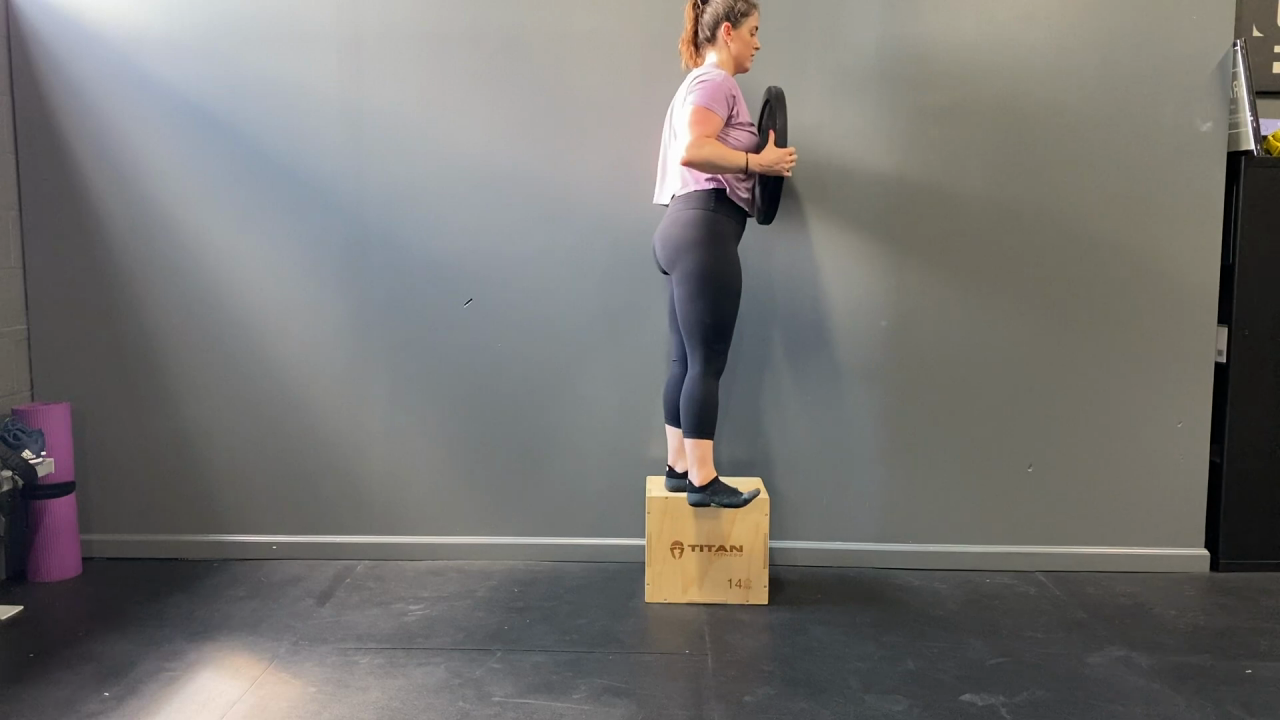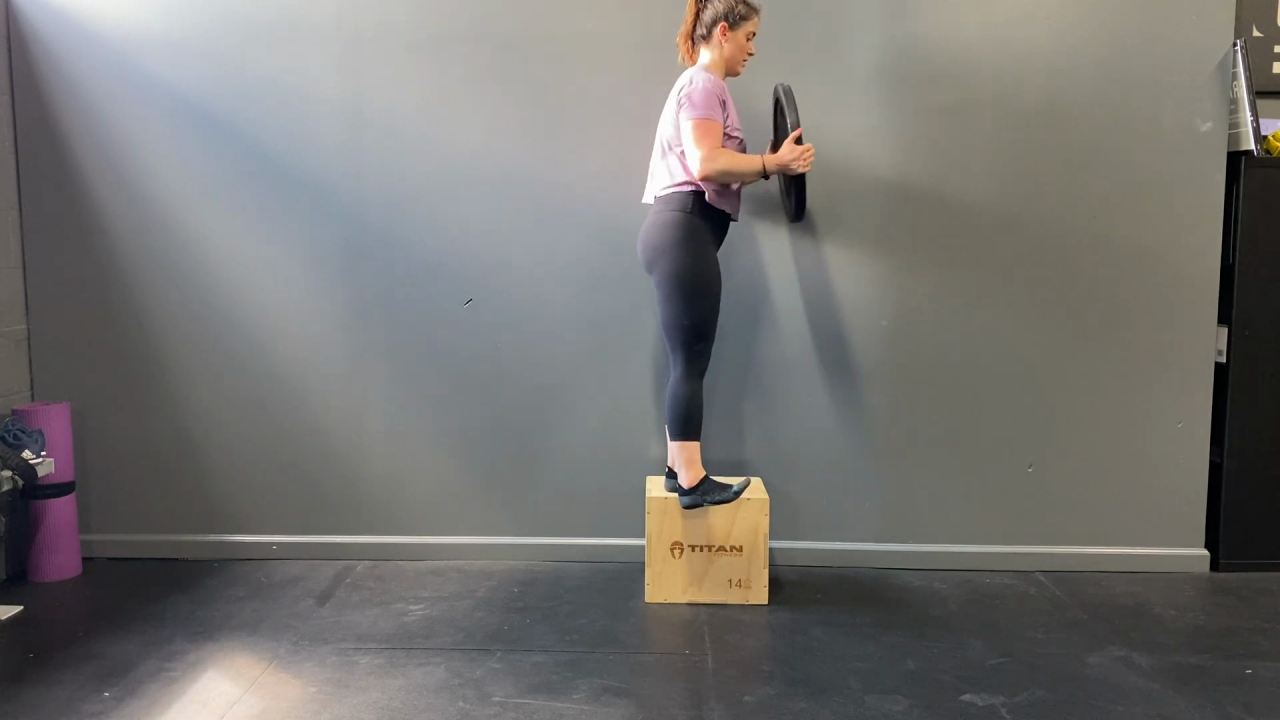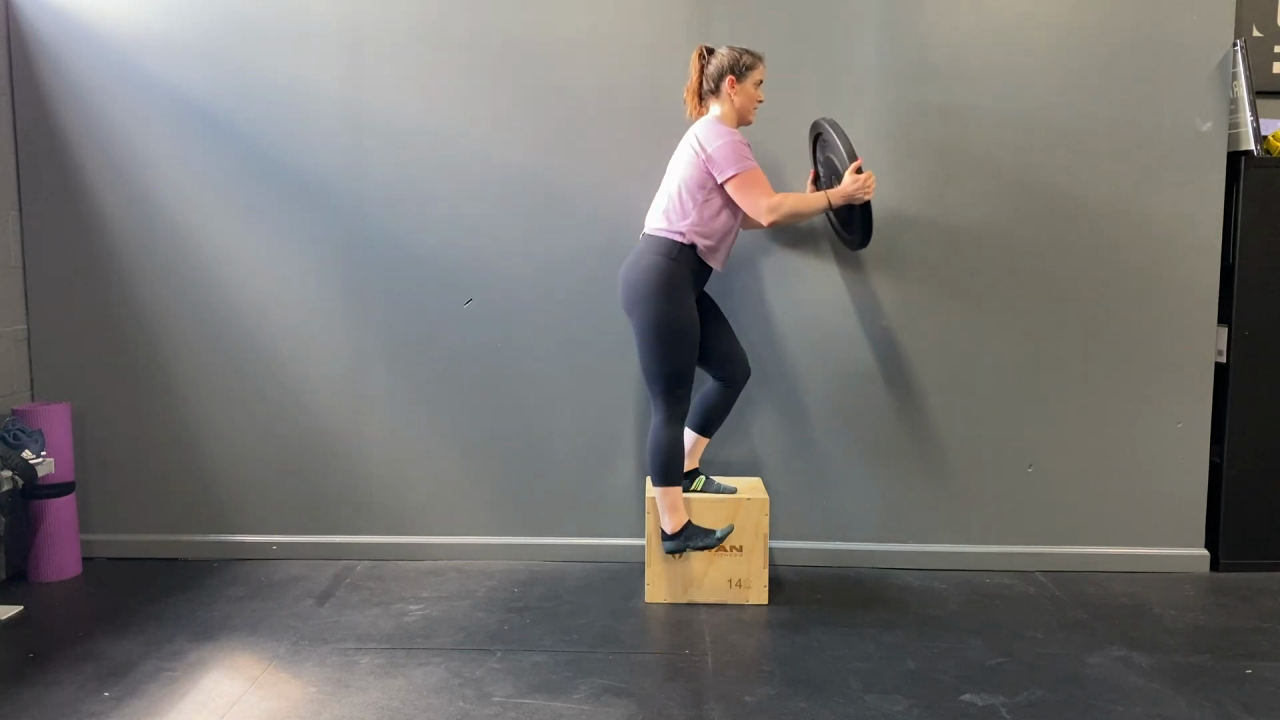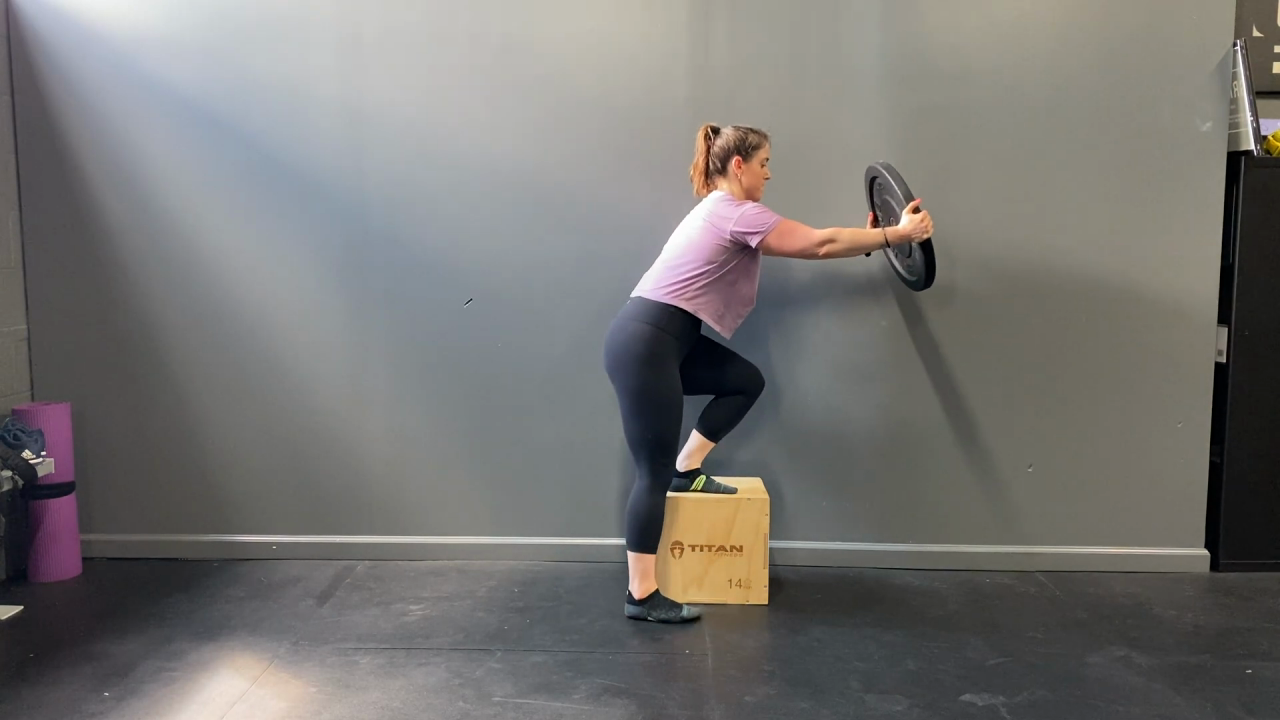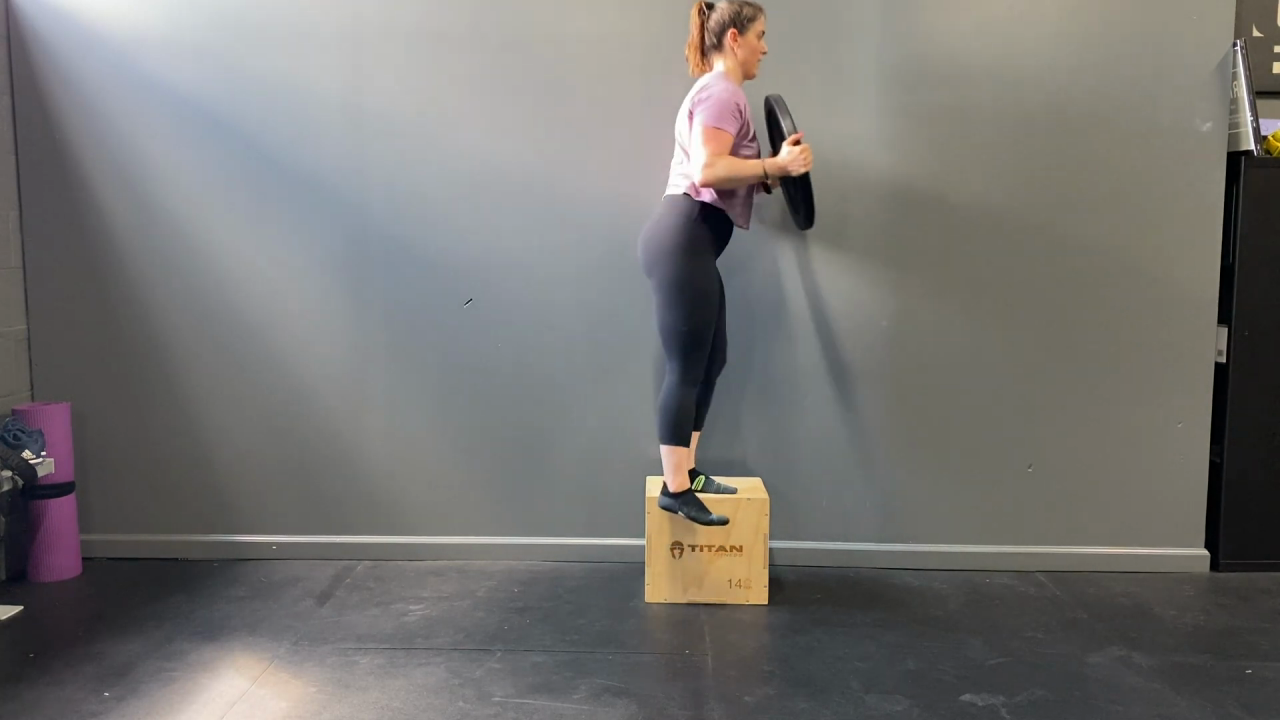
dt=1s
person 1, frame 1
left shoulder: (702, 83)
right shoulder: (715, 82)
right elbow: (692, 151)
left wrist: (760, 161)
right wrist: (758, 162)
left hip: (687, 228)
right hip: (703, 230)
left knee: (688, 359)
right knee: (707, 362)
left ankle: (679, 467)
right ankle: (702, 480)
person 1, frame 2
left shoulder: (702, 86)
right shoulder: (703, 84)
left elbow: (715, 173)
right elbow: (705, 164)
left wrist: (768, 165)
right wrist: (773, 162)
left hip: (681, 233)
right hip: (682, 233)
left knee: (690, 360)
right knee: (690, 362)
left ankle: (679, 468)
right ankle: (692, 481)
person 1, frame 3
left shoulder: (711, 136)
right shoulder: (720, 139)
left elbow: (749, 216)
right elbow: (769, 210)
left wrist: (809, 197)
right wrist: (838, 195)
left hip: (672, 278)
right hip: (659, 279)
left knee: (733, 370)
right knee: (671, 408)
left ankle: (685, 471)
right ankle: (675, 528)
person 1, frame 4
left shoulder: (722, 212)
right shoulder: (737, 214)
left elbow: (806, 244)
right elbow: (819, 244)
left wrist: (866, 239)
right wrist: (896, 234)
left hip: (659, 338)
right hip: (643, 344)
left knee: (746, 381)
right knee: (654, 472)
left ankle: (687, 469)
right ankle: (641, 595)
person 1, frame 5
left shoulder: (719, 92)
right shoulder: (720, 93)
right elbow: (708, 171)
left wrist: (772, 173)
right wrist: (775, 166)
left hip: (688, 241)
right hip: (684, 241)
left knee: (705, 365)
right knee: (688, 369)
left ankle: (684, 473)
right ankle: (675, 488)
